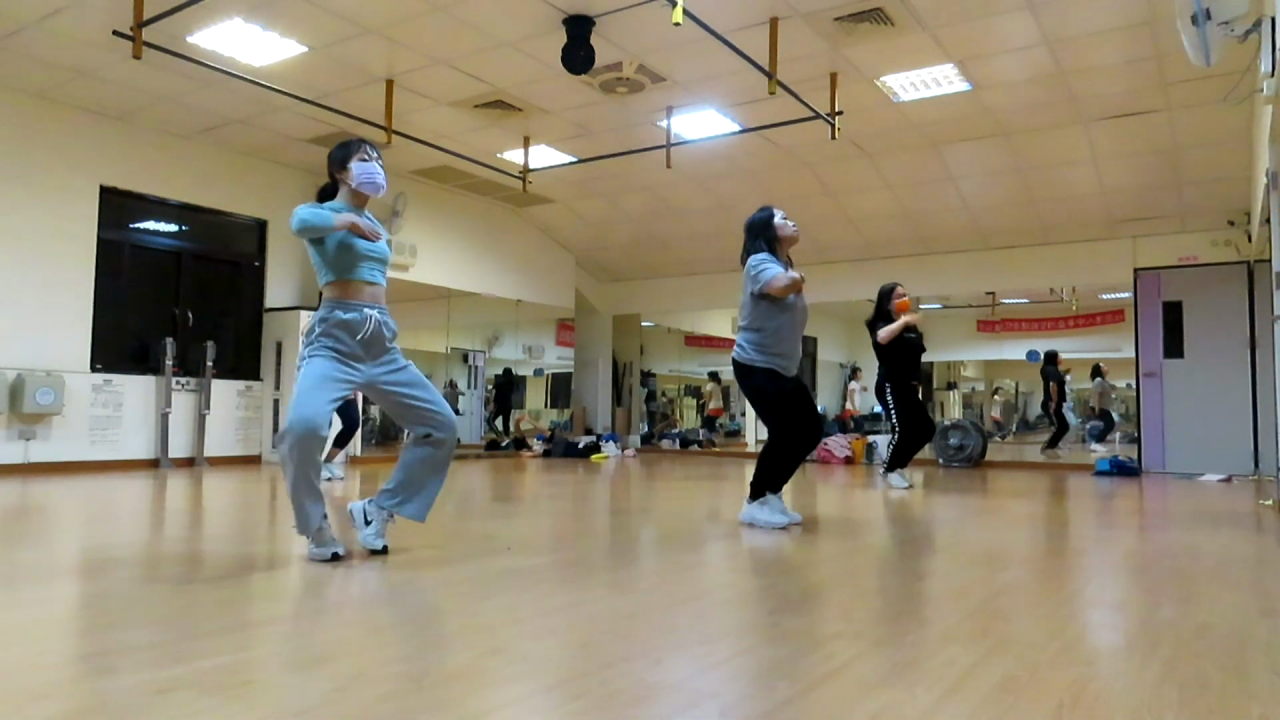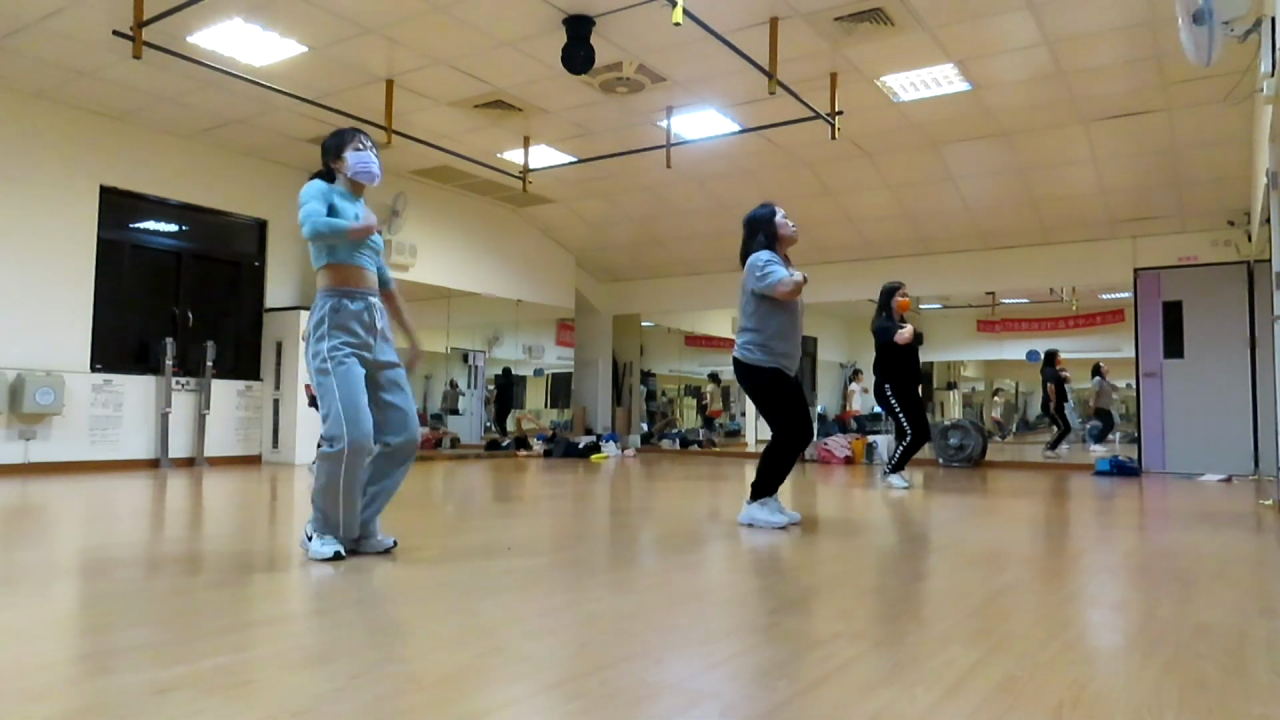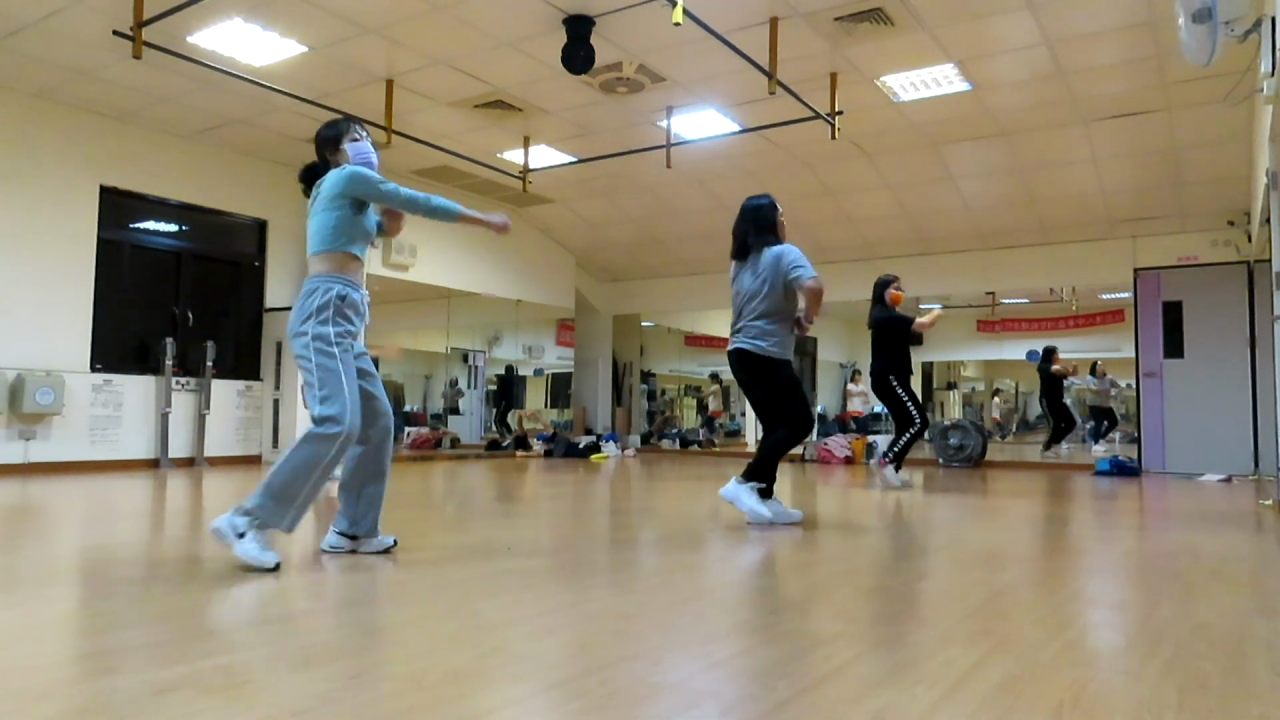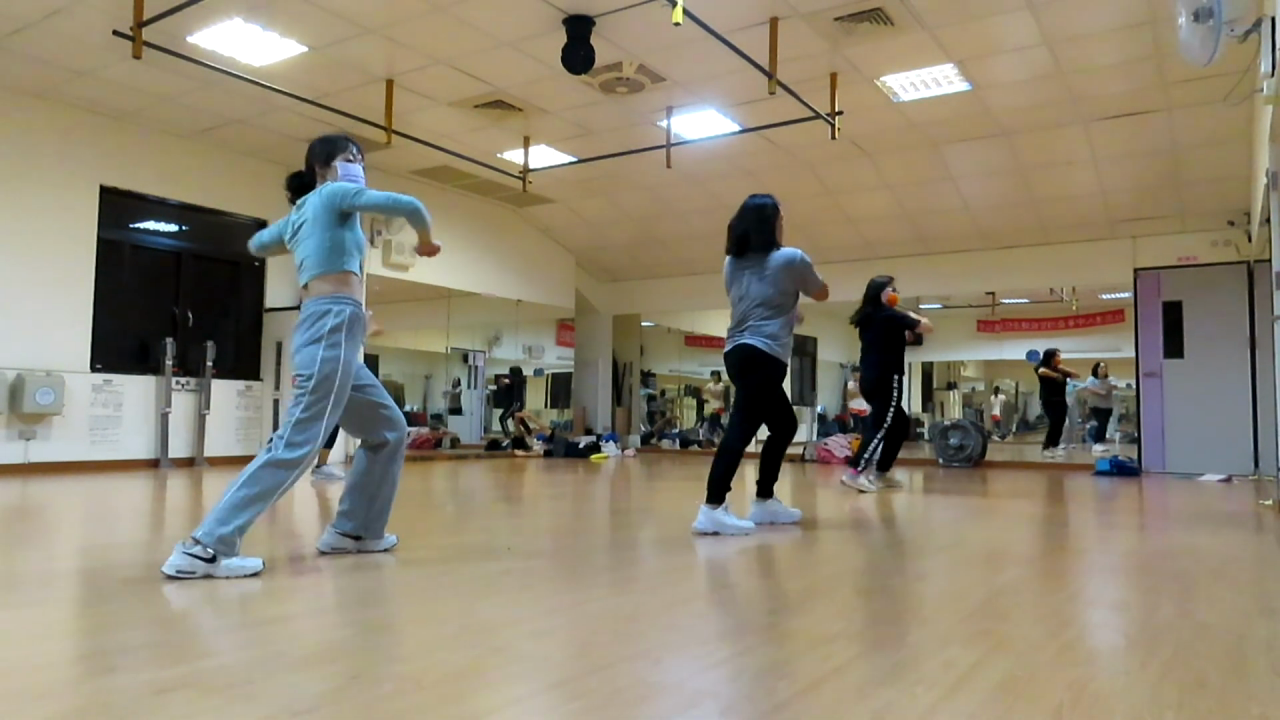
dt=0.3s
person 1, frame 1
left shoulder: (377, 230)
right shoulder: (322, 215)
right elbow: (300, 222)
right wrist: (348, 219)
left hip: (381, 343)
right hip: (333, 337)
left knee: (442, 425)
right knee: (303, 426)
left ankle: (376, 512)
right ankle: (316, 529)
person 1, frame 2
left shoulder: (366, 214)
right shoulder: (318, 191)
right elbow: (313, 229)
left wrist: (410, 334)
right wrist: (361, 229)
left hip: (374, 326)
right hip: (334, 325)
left knee: (402, 433)
right knee: (351, 434)
left ankle: (357, 529)
right ankle: (324, 530)
person 1, frame 3
left shoulder: (353, 201)
right shoulder: (346, 178)
left elbow: (390, 228)
right elbow: (419, 204)
left wrist: (391, 210)
right wrist: (484, 219)
left hip: (341, 317)
right hip: (325, 309)
left knee: (377, 425)
right knee: (337, 422)
left ankle: (353, 529)
right ankle: (246, 521)
person 1, frame 4
left shoulder: (298, 218)
right shoulder: (332, 196)
left elbow: (259, 244)
right elbow: (410, 207)
right wrist: (425, 236)
left hip: (331, 331)
right hip: (330, 331)
left knee: (388, 433)
right knee: (294, 445)
left ankle: (354, 529)
right ankle: (201, 548)
person 2, frame 1
left shoulder: (787, 271)
right shoulder: (759, 263)
right elbow: (782, 286)
right wrist: (796, 276)
left hip: (785, 370)
right hip: (756, 366)
left knee: (812, 430)
right knee: (785, 433)
left ankle: (772, 495)
right ankle: (755, 502)
person 2, frame 2
left shoulder: (774, 263)
right shoulder: (763, 260)
right elbow: (788, 290)
right wrist: (800, 278)
left hip: (780, 367)
right hip: (759, 365)
left knee: (801, 432)
right knee: (790, 432)
left ankle: (767, 499)
right ankle: (755, 503)
person 2, frame 3
left shoulder: (741, 262)
right shoulder: (784, 253)
right elbow: (813, 288)
left wrist: (794, 318)
right wrist: (808, 316)
left hip: (743, 354)
right hip: (766, 356)
left knee: (779, 426)
right knee: (800, 422)
left ankle: (764, 499)
right ankle: (745, 483)
person 2, frame 4
left shoulder: (732, 263)
right shoulder: (792, 259)
right elbow: (822, 293)
right wrist: (793, 299)
left hip: (738, 353)
right hip: (763, 356)
left knee: (784, 425)
right knee: (742, 428)
left ankle: (765, 500)
right ankle: (712, 509)
person 3, frame 1
left shoulder: (911, 327)
right shoulder: (885, 325)
right elbow: (882, 338)
left wrist: (917, 383)
right wrist: (903, 321)
left hip: (907, 386)
right hip: (890, 386)
left knee: (926, 429)
right knee: (902, 430)
left ankle: (896, 467)
right ankle: (888, 472)
person 3, frame 2
left shoulder: (903, 325)
right shoulder: (884, 325)
right elbow: (903, 338)
right wrist: (909, 328)
left hip: (908, 387)
right hip: (890, 387)
left knee: (922, 432)
right knee: (910, 432)
left ankle: (896, 469)
right ankle: (890, 473)
person 3, frame 3
left shoulder: (891, 316)
right shoulder: (885, 316)
left elbow: (912, 331)
right elbow: (920, 325)
right wrist: (936, 314)
left hip: (894, 378)
right hip: (889, 378)
left knee: (906, 425)
right knee: (919, 422)
left ankle: (893, 470)
right ankle: (885, 461)
person 3, frame 4
left shoulder: (866, 318)
right shoulder: (891, 316)
right elbow: (927, 327)
left wrist: (906, 334)
right wrist: (913, 317)
left hip: (868, 380)
right hip: (886, 379)
left knee: (900, 424)
right knee: (881, 425)
left ankle: (882, 471)
right ankle: (854, 471)
